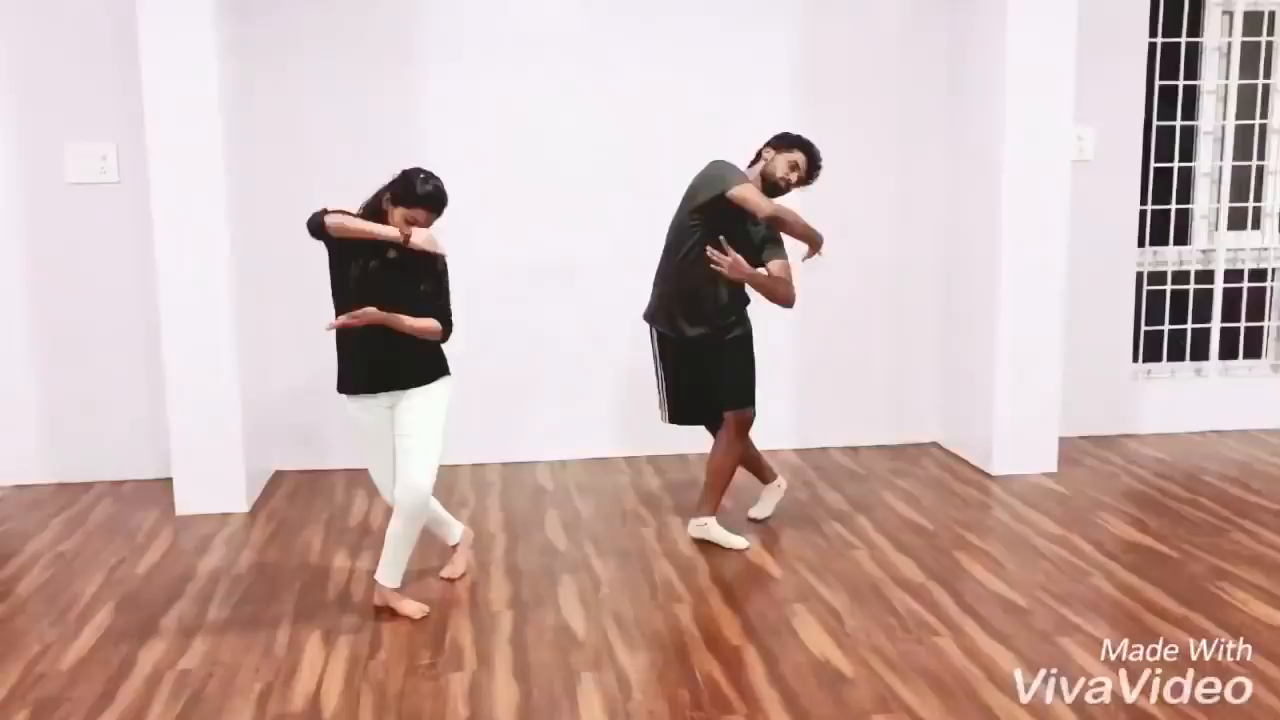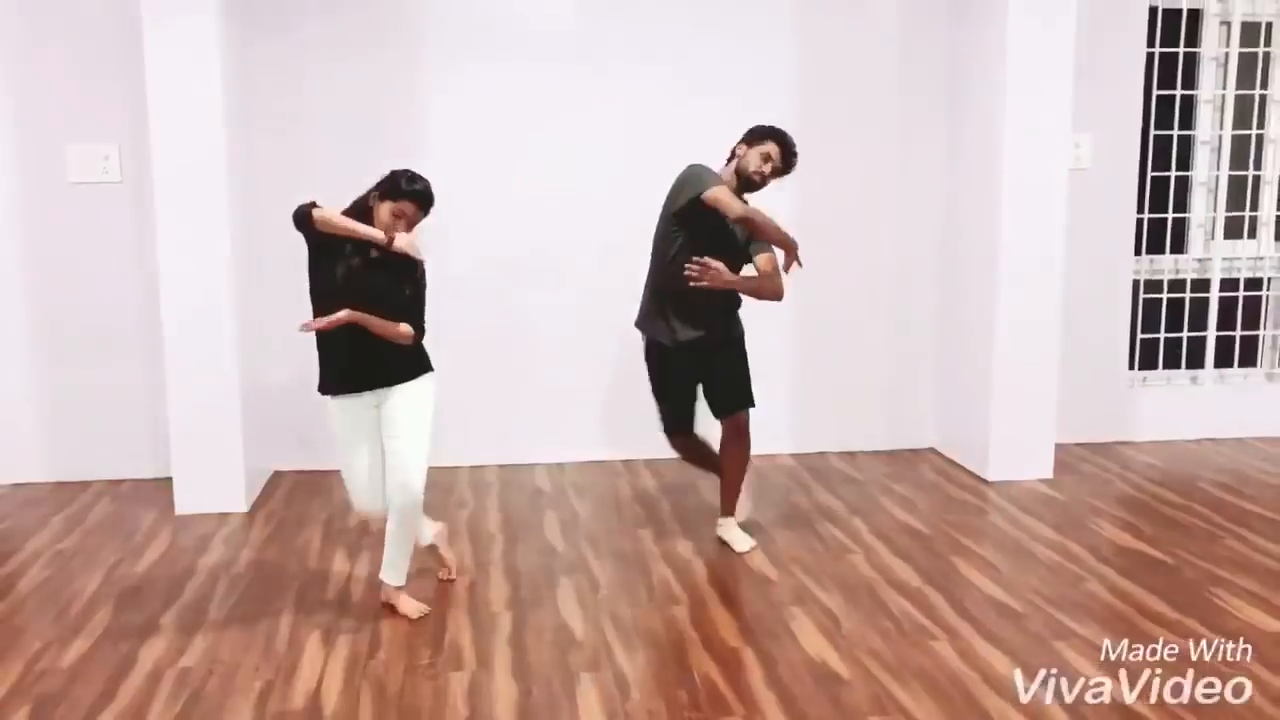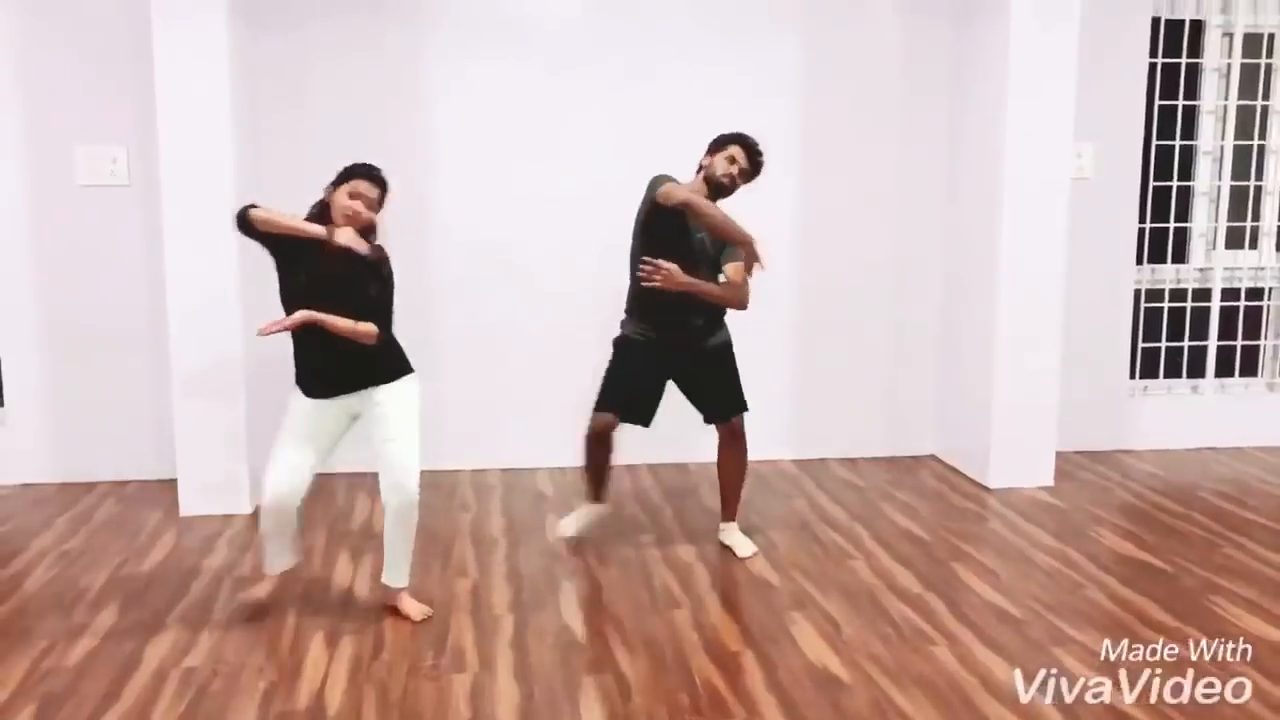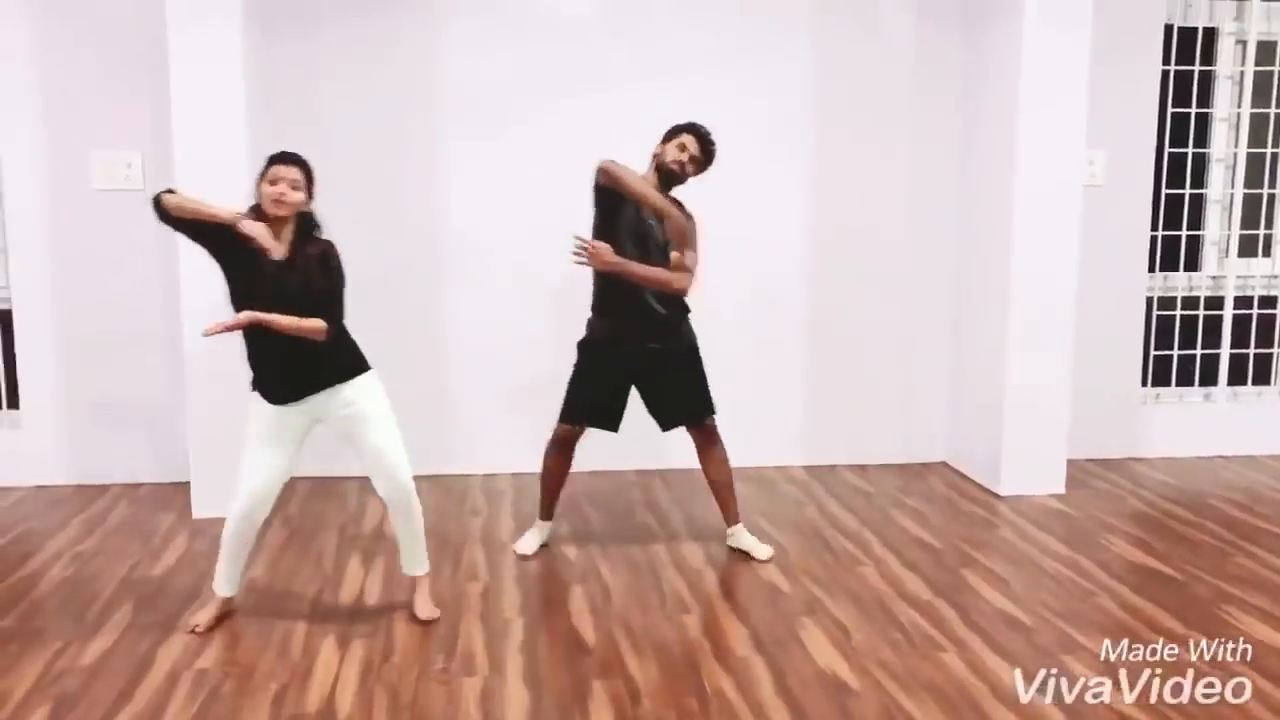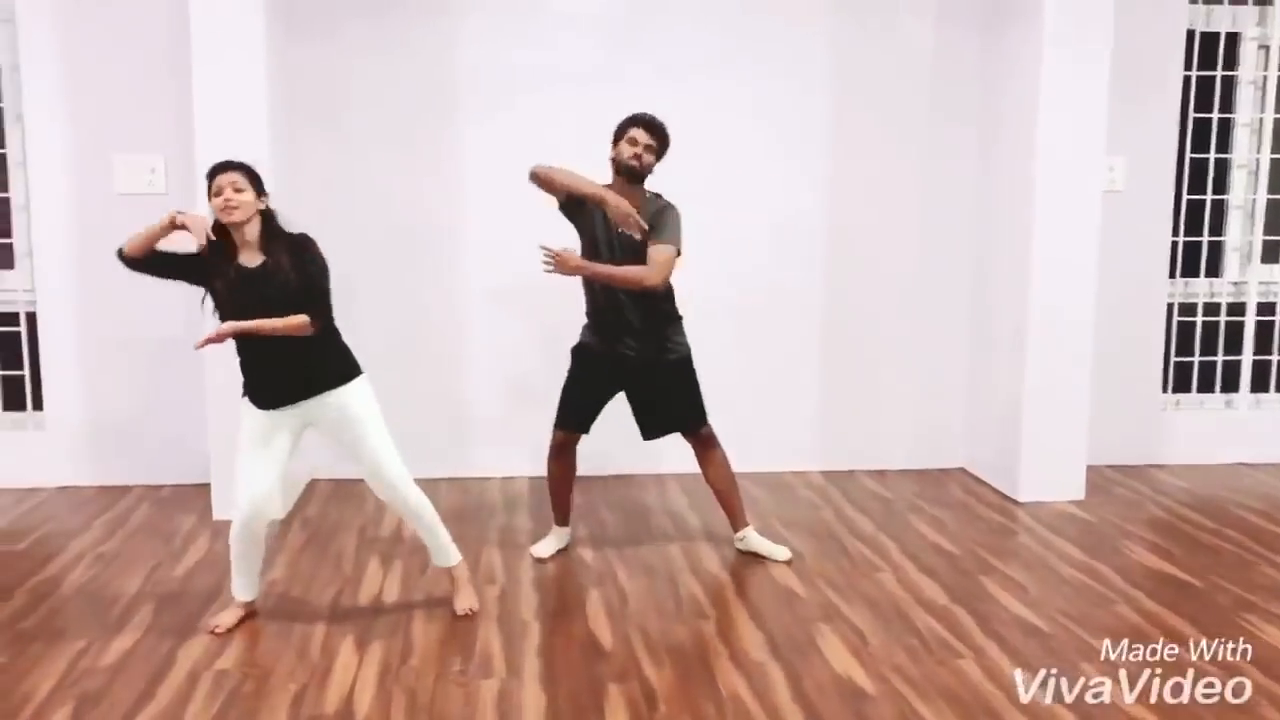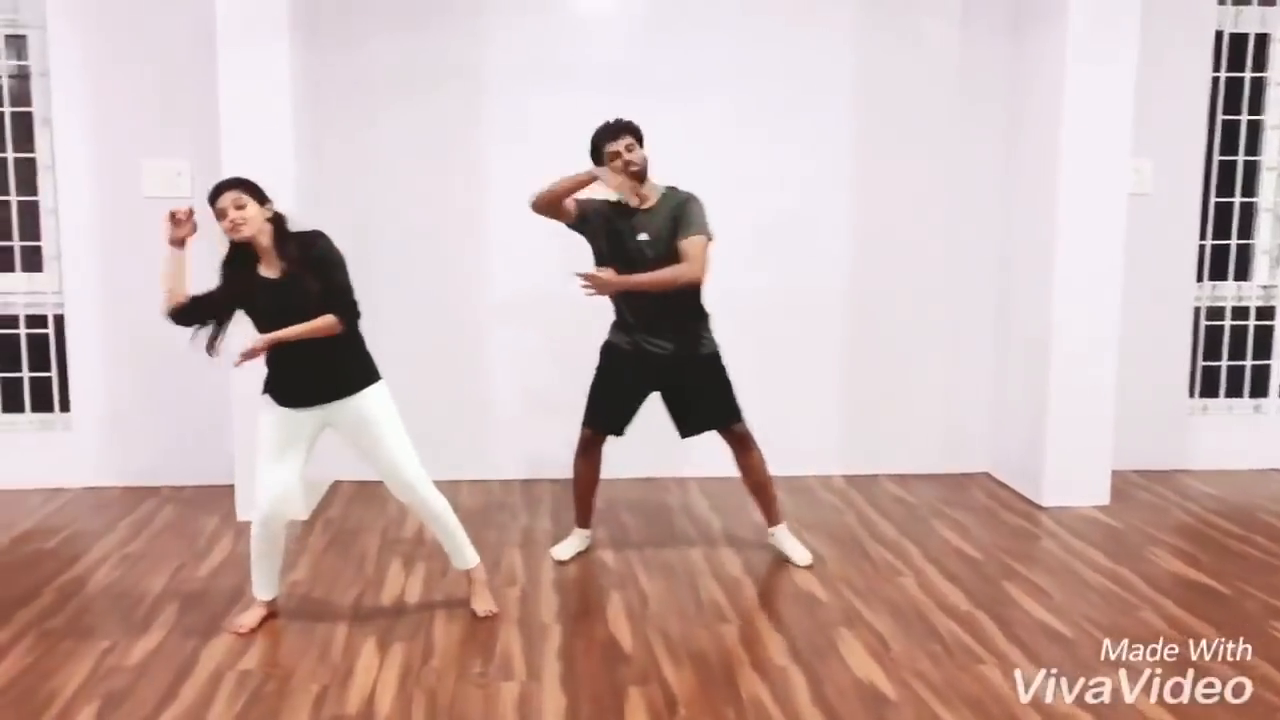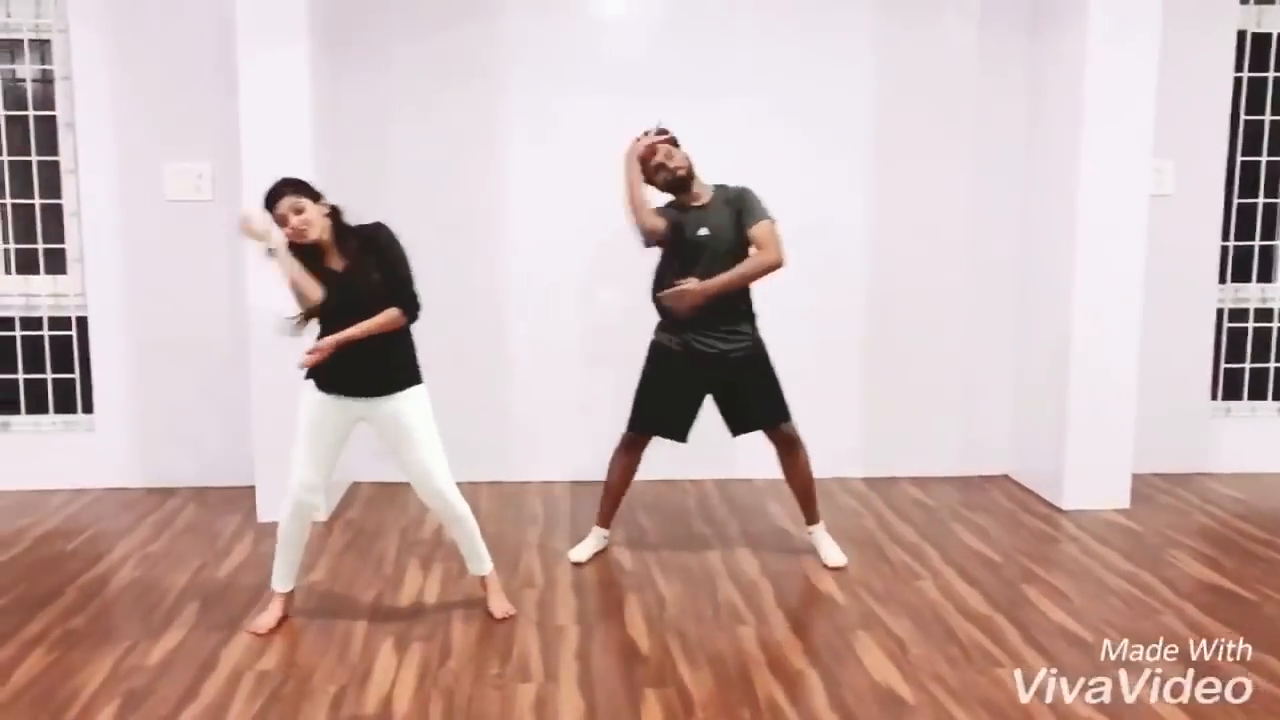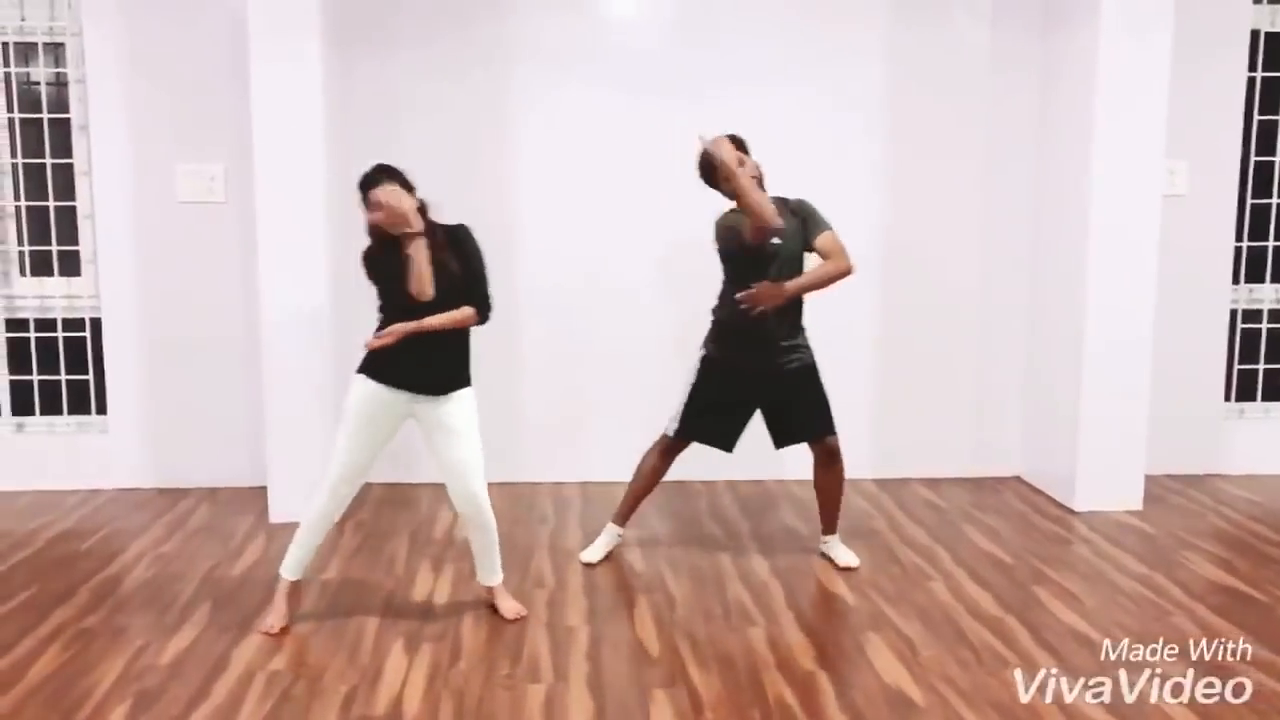
dt=0.2s
person 1, frame 1
left shoulder: (429, 260)
right shoulder: (349, 240)
left elbow: (440, 329)
right elbow: (318, 223)
left wrist: (380, 316)
right wrist: (398, 237)
left hip: (422, 384)
right hip: (365, 387)
left knee: (414, 486)
right knee: (394, 490)
left ankle: (387, 586)
right ankle: (458, 535)
person 1, frame 2
left shoulder: (408, 262)
right shoulder: (331, 241)
left elbow: (412, 334)
right elbow: (304, 215)
left wrist: (354, 317)
right wrist: (382, 238)
left hip: (406, 382)
right hip: (346, 387)
left knee: (408, 485)
right knee: (369, 500)
left ankle: (393, 584)
right ankle: (430, 532)
person 1, frame 3
left shoulder: (374, 260)
right shoulder: (294, 244)
left elbow: (376, 332)
right elbow: (251, 217)
left wrist: (312, 317)
right wrist: (326, 233)
left hip: (386, 384)
right hip: (319, 390)
left knee: (402, 490)
right knee: (279, 492)
left ankle: (395, 586)
right ankle: (279, 563)
person 1, frame 4
left shoulder: (321, 253)
right shoulder: (231, 244)
left elbow: (325, 327)
right elbow: (165, 204)
left wrist: (255, 318)
right wrist: (240, 221)
left hip: (346, 383)
right hip: (278, 395)
left knee: (397, 481)
right knee: (250, 500)
left ankle: (419, 580)
right ankle: (222, 596)
person 1, frame 5
left shoulder: (297, 248)
right shoulder: (212, 263)
left elbow: (316, 319)
right elbow: (131, 256)
left wrist: (241, 326)
right wrist: (169, 224)
left hip: (335, 386)
right hip: (267, 400)
left knee: (395, 483)
right knee: (252, 506)
left ankle: (457, 570)
right ankle: (244, 598)
person 1, frame 6
left shoulder: (313, 248)
right shoulder: (241, 276)
left elbow: (344, 315)
right elbow: (180, 313)
left wrist: (274, 338)
right wrist: (177, 247)
left hip: (354, 390)
right hip: (287, 400)
left knee: (413, 485)
right knee: (270, 504)
left ankle: (475, 573)
right ankle: (265, 599)
person 1, frame 7
left shoulder: (376, 237)
right shoulder: (301, 266)
left elbow: (406, 308)
right elbow: (318, 305)
left wrist: (345, 337)
right wrist: (276, 248)
left hip: (396, 389)
right hip: (331, 390)
left knee: (438, 490)
right knee: (301, 494)
left ankle: (488, 580)
right ankle: (281, 595)
person 1, frame 8
left shoulder: (458, 237)
right shoulder: (377, 257)
left elbow: (479, 309)
right elbow: (420, 299)
left wrist: (416, 327)
right wrist: (411, 234)
left hip: (449, 388)
right hip: (383, 382)
left knee: (471, 495)
right knee: (337, 484)
left ankle: (494, 586)
right ankle: (288, 586)
person 2, frame 1
left shoulder: (767, 228)
right shoulder: (718, 173)
left elbow: (786, 295)
right elbow: (771, 210)
left wrist: (747, 274)
right wrist: (814, 239)
left hip: (728, 327)
right hip: (675, 325)
left knee: (737, 417)
right knee: (716, 423)
left ankle: (704, 518)
right ankle: (772, 481)
person 2, frame 2
left shoulder: (753, 224)
right shoulder: (696, 178)
left elbow: (774, 289)
right elbow: (739, 213)
left wrist: (731, 280)
right wrist: (788, 244)
left hip: (719, 331)
right hip: (665, 330)
left knee: (738, 420)
right knee: (679, 434)
left ankle: (728, 519)
right ankle: (729, 476)
person 2, frame 3
left shoulder: (724, 229)
right shoulder: (663, 190)
left elbow: (740, 297)
right elbow: (687, 200)
left wrist: (684, 282)
right wrist: (747, 242)
left hip: (706, 340)
right hip: (645, 335)
left knee: (732, 426)
right knee: (601, 425)
left ankle: (729, 525)
right ankle: (594, 502)
person 2, frame 4
left shoulder: (683, 219)
right shoulder: (614, 191)
left elbow: (681, 283)
right elbow: (610, 170)
left wrist: (616, 262)
right wrist: (672, 218)
left hip: (668, 340)
right hip: (608, 336)
left knee: (705, 430)
right knee: (564, 433)
left ankle: (736, 529)
right ankle: (543, 525)
person 2, frame 5
left shoulder: (663, 212)
right shoulder: (589, 202)
left elbow: (654, 277)
right elbow: (539, 173)
left wrist: (584, 267)
right wrist: (605, 196)
left hip: (660, 348)
right hip: (601, 345)
left knee: (702, 437)
right knee: (563, 438)
left ankle: (745, 533)
right ankle: (561, 529)
person 2, frame 6
left shoulder: (682, 205)
right shoulder: (601, 214)
left elbow: (693, 270)
right elbow: (540, 203)
left wrist: (622, 283)
right wrist: (594, 175)
left hip: (688, 345)
right hip: (628, 347)
left knee: (737, 433)
right knee: (590, 437)
left ankle: (778, 530)
right ankle: (581, 531)
person 2, frame 7
left shoulder: (739, 199)
right shoulder: (666, 218)
left elbow: (771, 254)
right elbow: (647, 228)
left wrist: (707, 288)
right wrist: (630, 163)
left hip: (739, 343)
right hip: (679, 346)
left knee: (785, 434)
right knee: (636, 436)
left ankle: (816, 531)
right ankle: (600, 532)
person 2, frame 8
left shoulder: (800, 211)
right shoulder: (729, 226)
left elbow: (842, 263)
right elbow: (766, 223)
left wrist: (786, 289)
right wrist: (728, 165)
left hip: (789, 355)
right hip: (730, 355)
left knee: (828, 446)
right knee: (671, 443)
left ankle: (829, 538)
right ankle: (614, 530)
